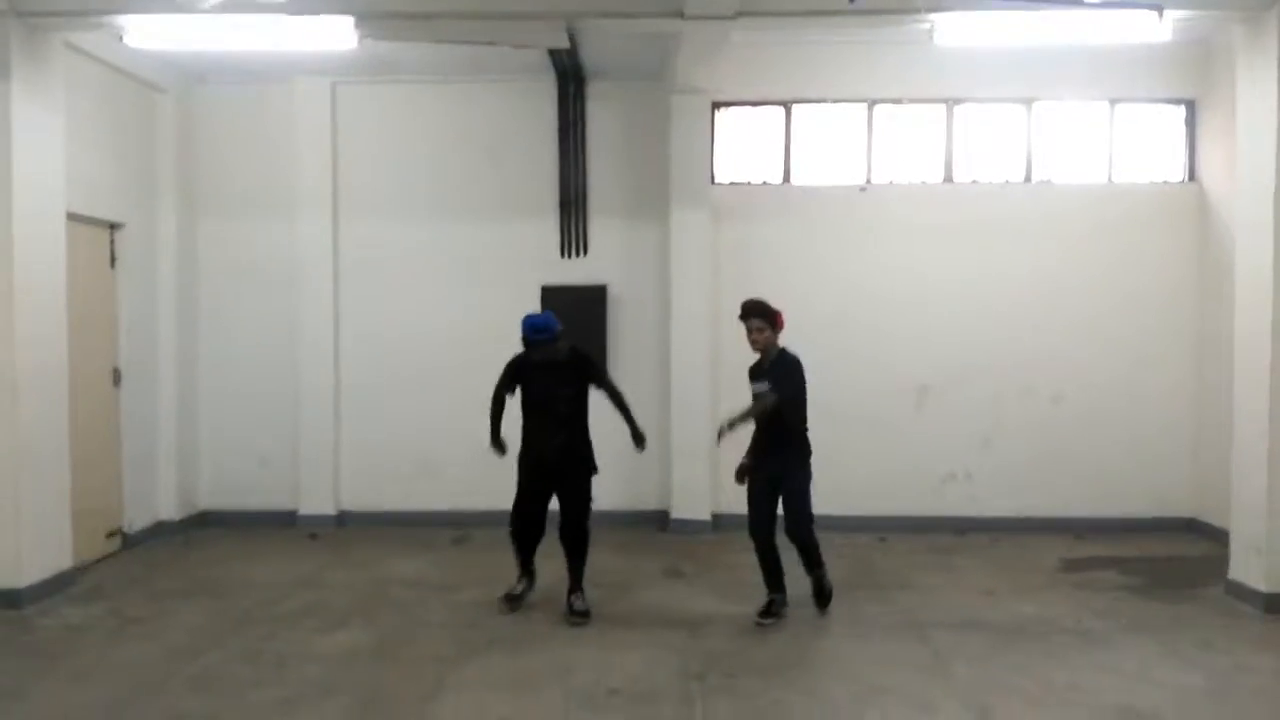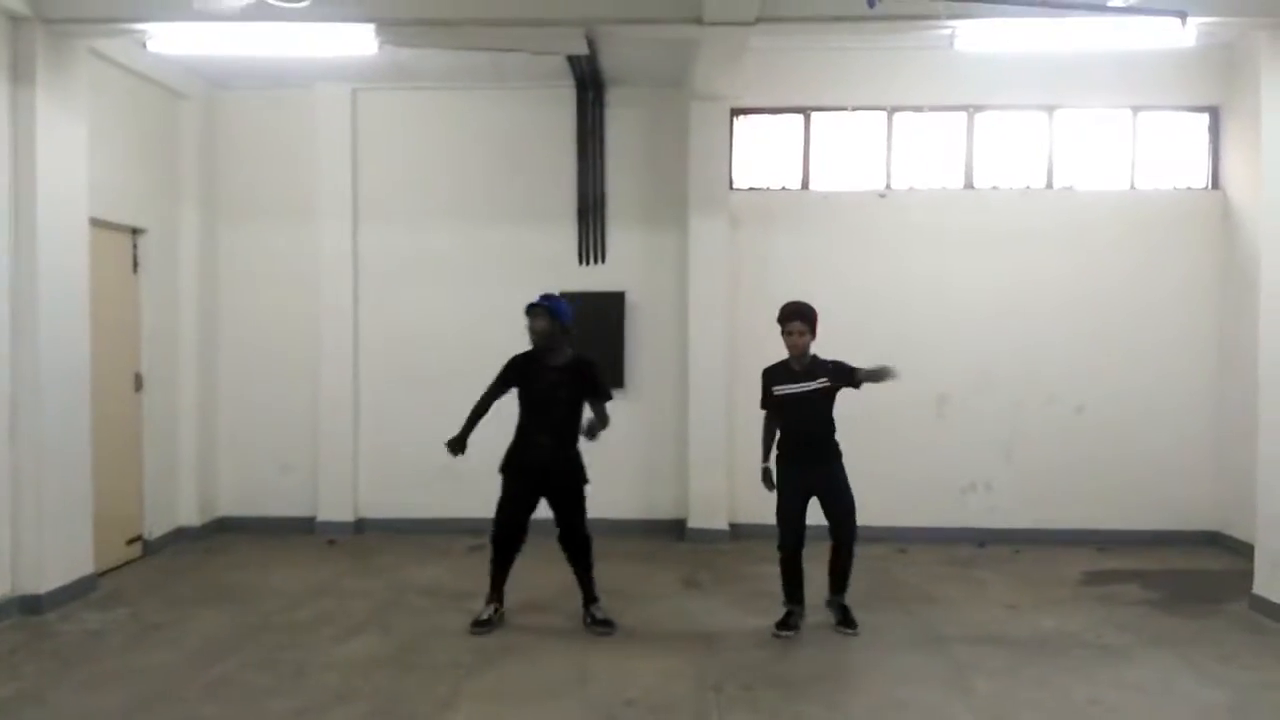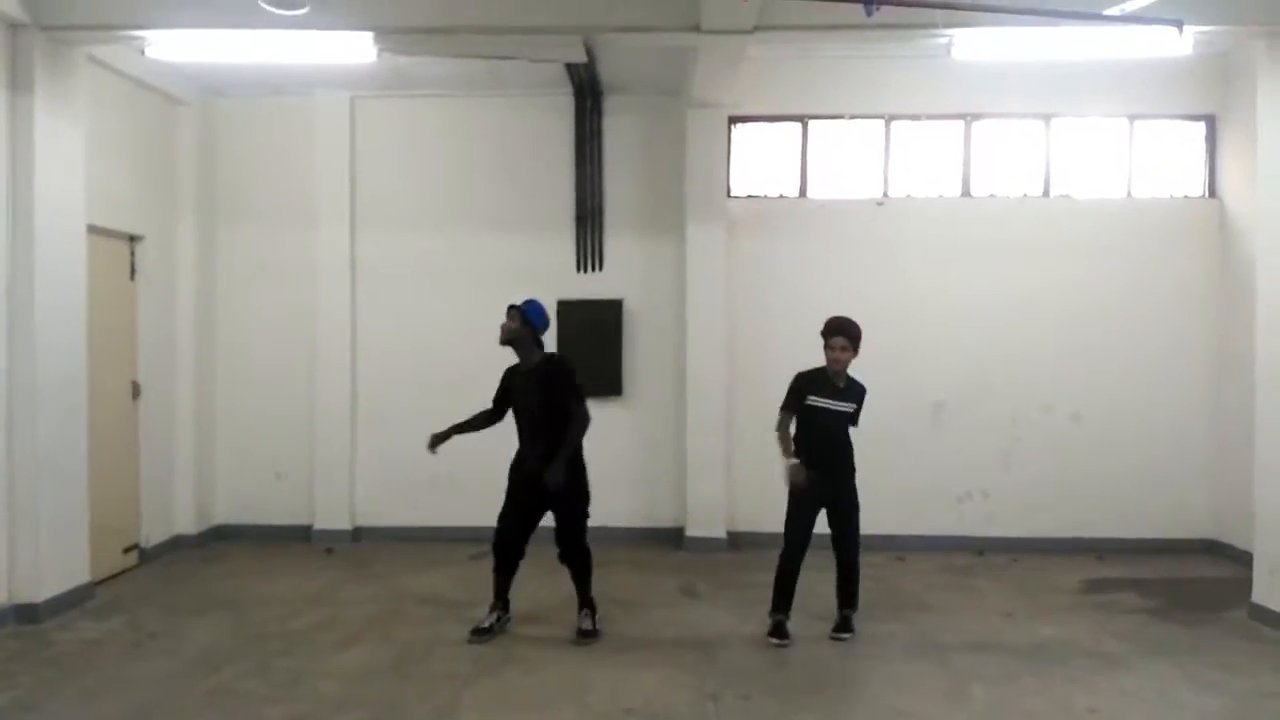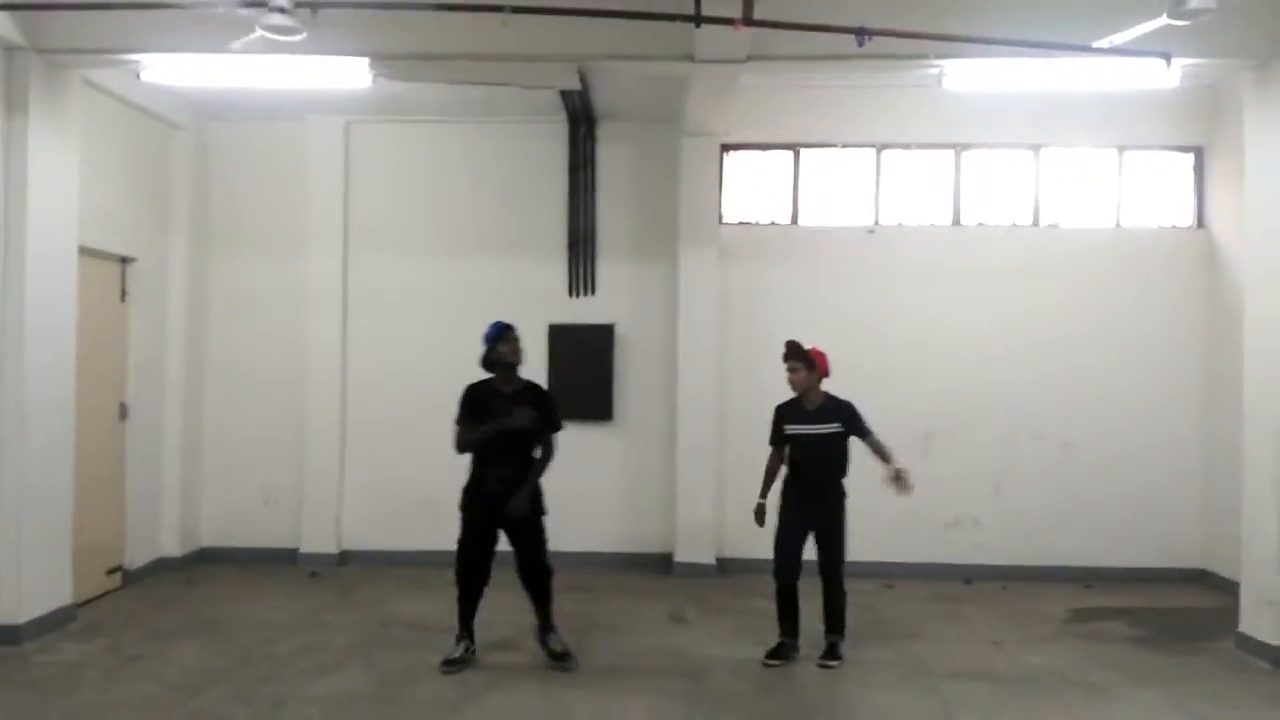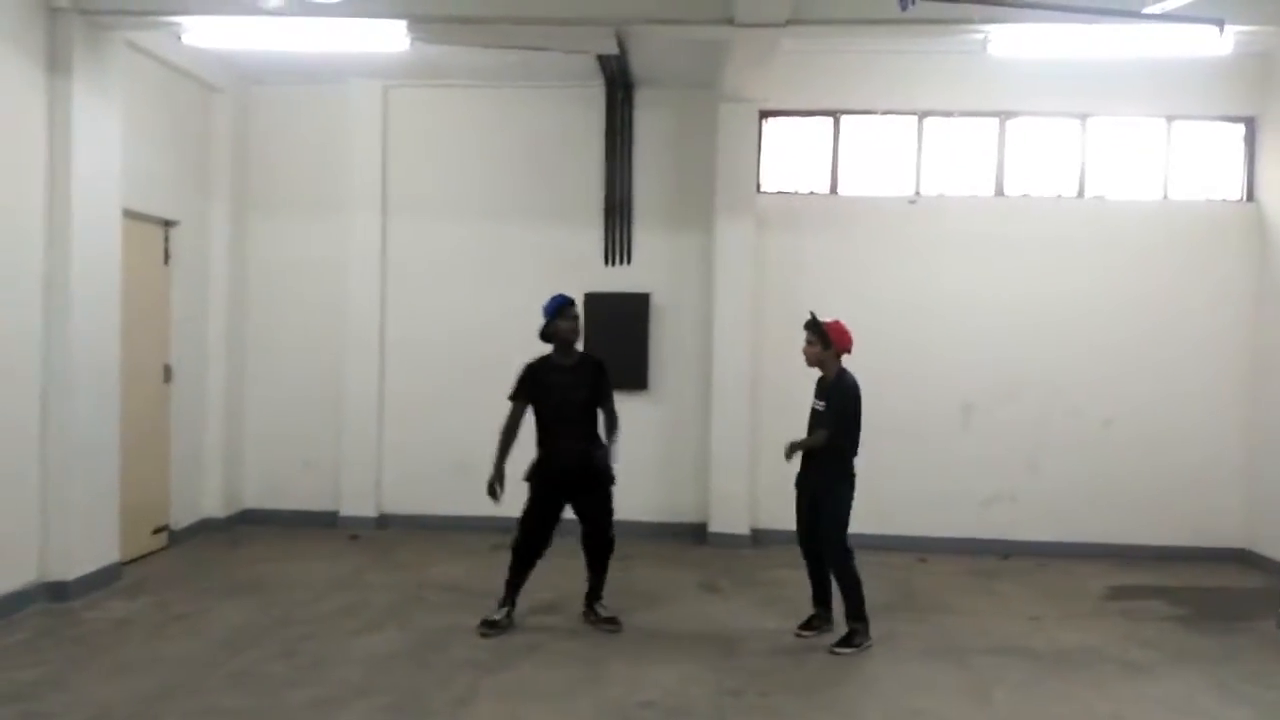
dt=0.7s
person 1, frame 1
left shoulder: (581, 362)
right shoulder: (520, 365)
left elbow: (611, 392)
right elbow: (499, 397)
left wrist: (633, 428)
right wrist: (494, 436)
left hip: (575, 456)
right hip: (535, 456)
left knee: (575, 524)
right knee: (523, 522)
left ankle: (575, 592)
right ankle: (525, 578)
person 1, frame 2
left shoulder: (582, 369)
right shoulder: (522, 364)
left elbow: (602, 413)
right elbow: (490, 396)
left wrist: (595, 426)
right wrist: (464, 434)
left hip: (563, 465)
right hip: (522, 462)
left knee: (575, 536)
right knee: (505, 533)
left ankle: (591, 604)
right ankle: (494, 604)
person 1, frame 3
left shoulder: (558, 368)
right shoulder: (513, 376)
left elbow: (581, 419)
right elbow: (494, 415)
left wrist: (561, 464)
right wrist: (449, 432)
left hip: (564, 471)
right hip: (526, 470)
left knee: (572, 542)
right knee: (506, 541)
left ankle: (587, 610)
right ankle: (498, 610)
person 1, frame 4
left shoulder: (536, 396)
right shoulder: (476, 394)
left elbow: (546, 450)
right elbow: (463, 444)
left wrist: (526, 491)
right wrist: (504, 424)
left hip: (522, 493)
right hip: (482, 495)
left knee: (535, 566)
right knee: (470, 568)
left ankle: (548, 632)
right ankle: (465, 641)
person 1, frame 5
left shoulder: (594, 367)
right shoulder: (536, 372)
left elbow: (608, 412)
right elbow: (514, 419)
left wrist: (607, 443)
right wrist: (498, 467)
left hip: (591, 467)
right hip: (550, 468)
left knee: (600, 538)
right knee: (531, 537)
left ankle: (594, 602)
right ankle: (506, 606)
person 2, frame 1
left shoulder: (788, 364)
right shoulder: (756, 370)
left elbow: (765, 404)
left wrist: (730, 424)
right wrist: (748, 458)
left hip: (792, 459)
right hip: (763, 460)
left knee: (798, 527)
right knee: (760, 530)
left ankle: (819, 576)
right ankle: (776, 596)
person 2, frame 2
left shoulder: (829, 369)
right shoulder: (772, 375)
left elbow: (863, 375)
left wrist: (880, 372)
right wrist: (766, 462)
left hip: (828, 465)
right hip: (791, 470)
left knee: (845, 535)
right knee: (790, 542)
left ankle: (838, 599)
right ankle: (794, 608)
person 2, frame 3
left shoulder: (857, 391)
right shoulder: (804, 382)
right elbow: (783, 426)
right wrist: (791, 461)
left hip: (842, 481)
right hip: (806, 479)
left knee: (848, 550)
right knee: (793, 549)
left ankle: (846, 613)
right ankle: (779, 617)
person 2, frame 4
left shoulder: (841, 409)
right shoulder: (784, 412)
left elbow: (870, 440)
right elbow: (777, 456)
left wrist: (893, 466)
right wrist: (762, 498)
left hip: (830, 502)
right hip: (793, 503)
left knee: (831, 574)
right knee: (784, 573)
left ankle: (834, 640)
right ankle: (788, 639)
person 2, frame 5
left shoulder: (844, 388)
right shoulder: (824, 382)
left elbow: (822, 437)
left wrist: (794, 446)
right wrist: (803, 451)
left hip: (835, 481)
right hip: (812, 476)
left knee: (836, 551)
right knee: (810, 545)
left ankle: (859, 627)
right ankle: (822, 612)
